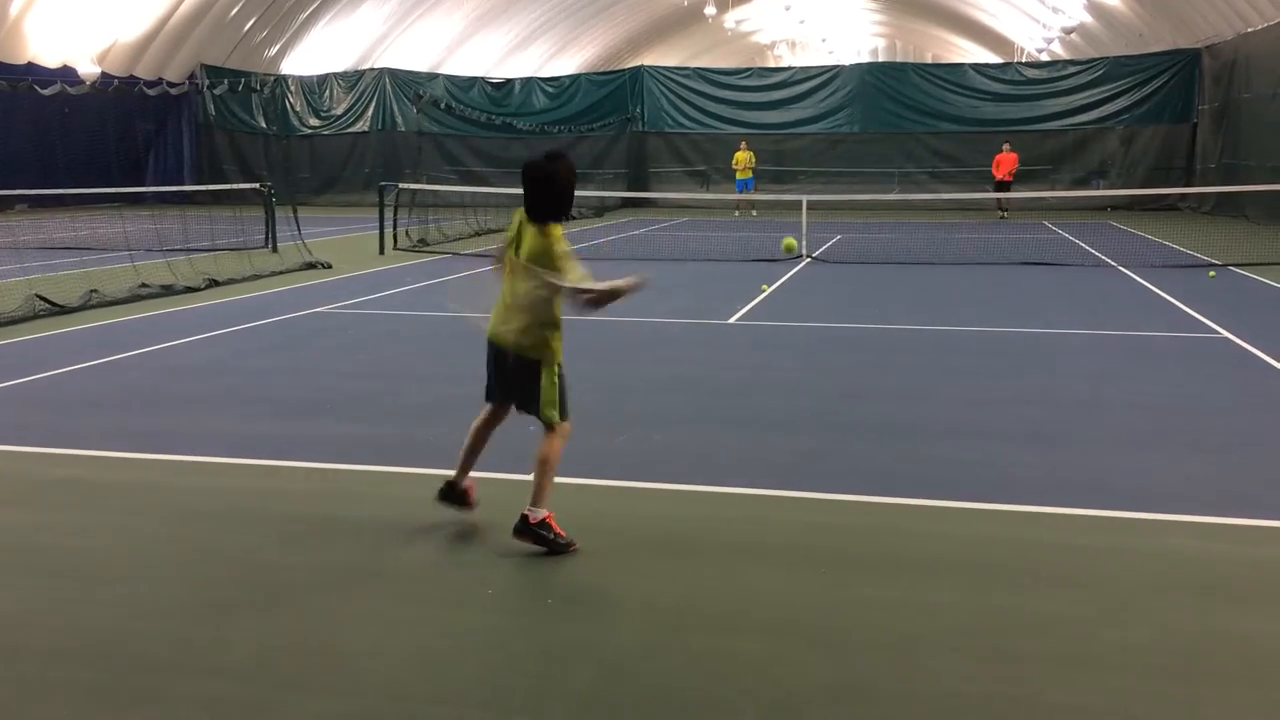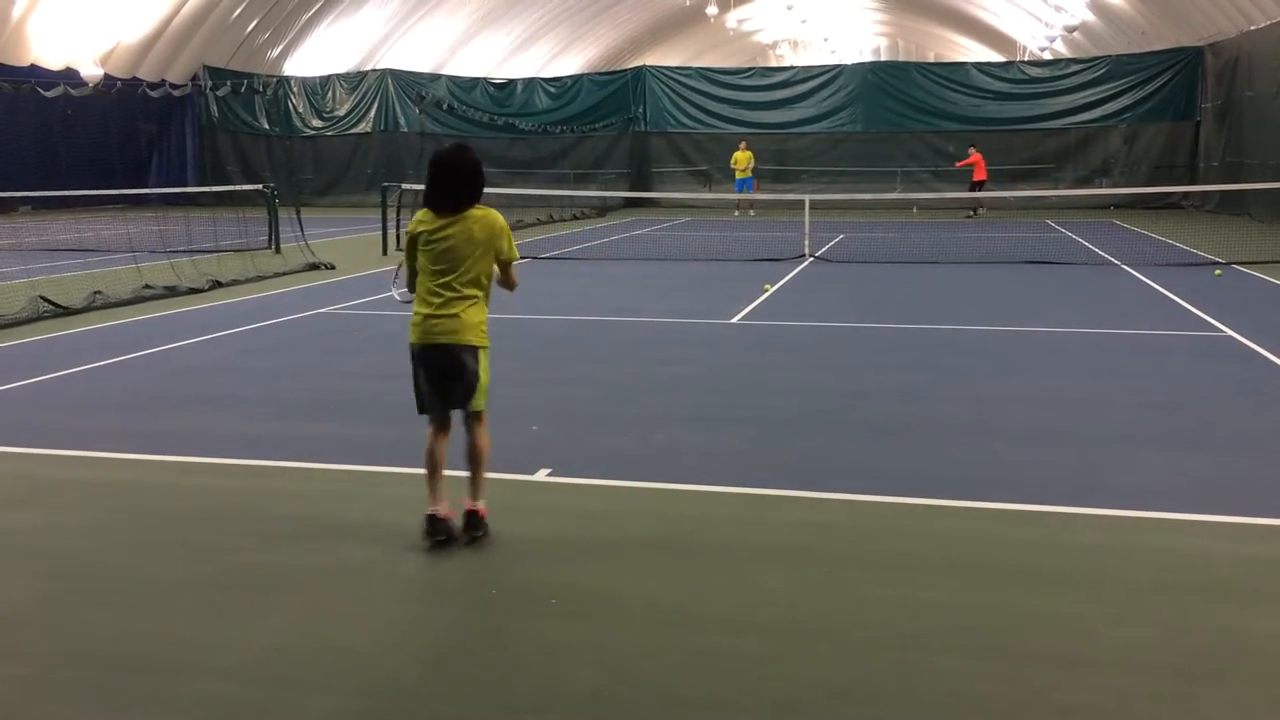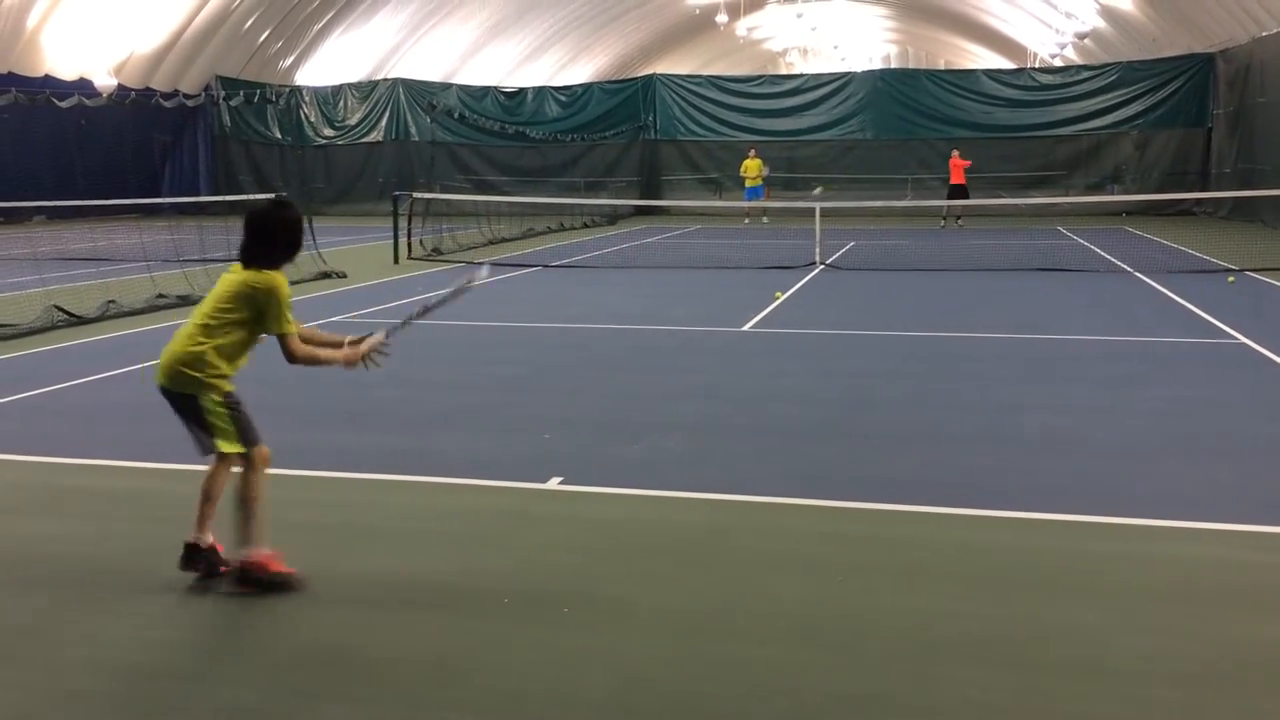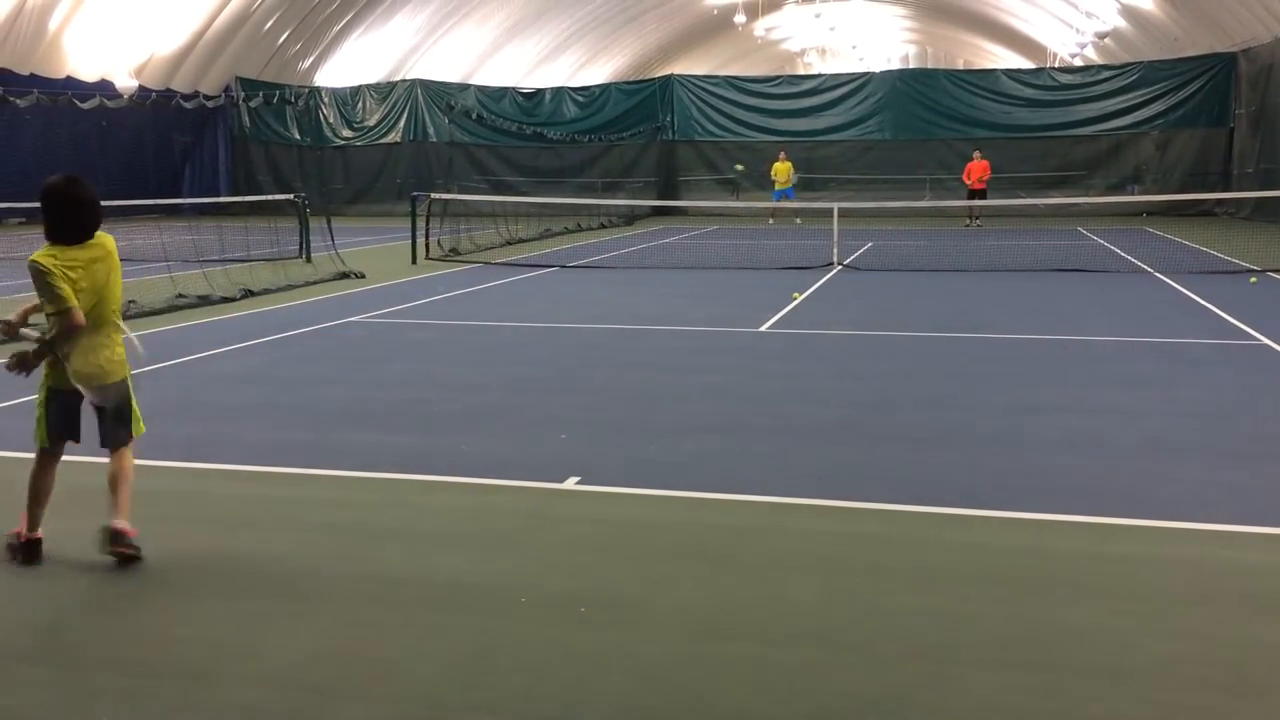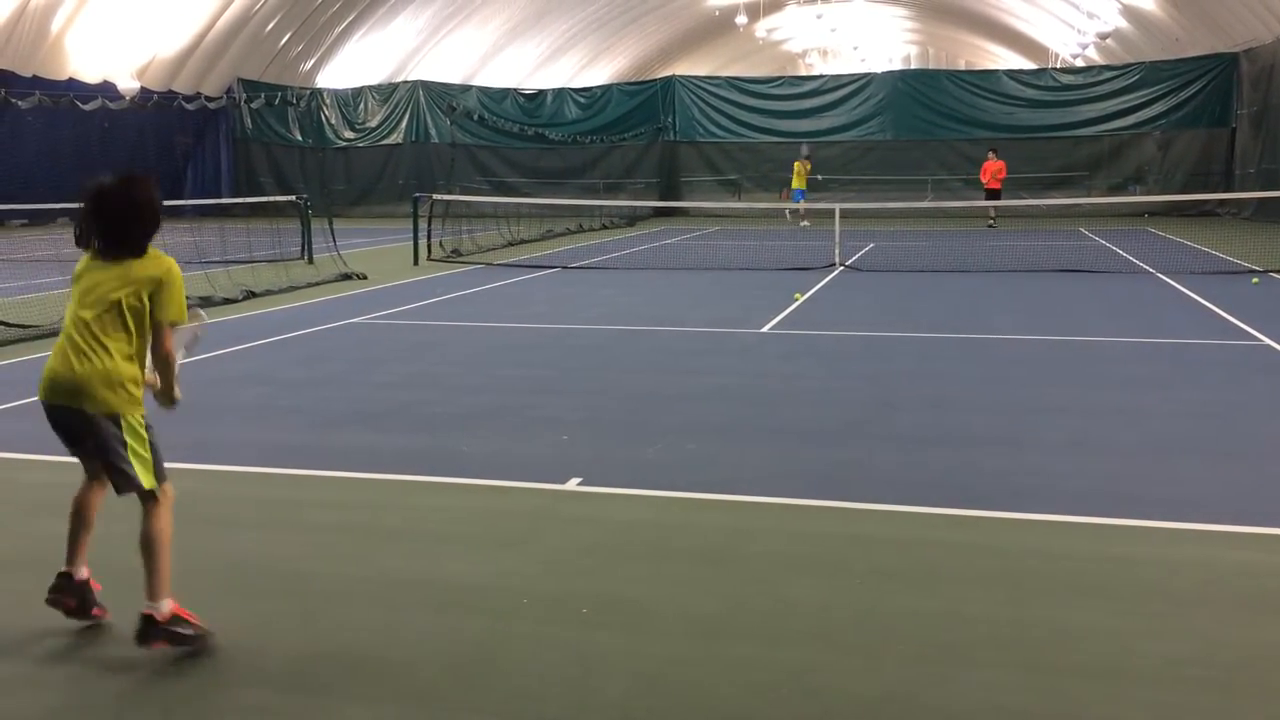
dt=1s
person 1, frame 1
left shoulder: (521, 221)
right shoulder: (550, 242)
left elbow: (503, 262)
right elbow: (579, 294)
right wrist: (602, 294)
left hip: (503, 332)
right hip: (532, 342)
left knee: (495, 409)
right knee: (555, 428)
left ankle: (458, 483)
right ankle: (535, 518)
person 1, frame 2
left shoulder: (420, 224)
right shoulder: (491, 222)
left elbow: (412, 283)
right elbow: (510, 283)
left hip: (425, 335)
right hip: (466, 335)
left knee: (439, 425)
right knee: (475, 420)
left ankle: (436, 513)
right ankle: (475, 509)
person 1, frame 3
left shoulder: (242, 274)
right shoulder: (270, 283)
left elbow: (287, 330)
right elbow: (292, 351)
left wrist: (342, 341)
right wrist: (345, 358)
left hip: (176, 370)
right hip: (198, 374)
left knee: (227, 452)
right knee: (255, 457)
left ankle: (200, 544)
right ankle: (252, 558)
person 1, frame 4
left shoulder: (44, 262)
right shoulder: (107, 246)
left elbow: (74, 321)
left wrist: (35, 356)
left hip: (66, 372)
right hip: (110, 367)
left knee: (48, 453)
right knee: (121, 449)
right ankle: (119, 527)
person 1, frame 5
left shoulder: (86, 265)
right shoulder: (162, 270)
right elbow: (163, 349)
left wrist: (140, 377)
right wrist: (167, 389)
left hip: (58, 387)
right hip: (107, 393)
left knee: (97, 473)
right knee: (157, 496)
left ankle: (73, 577)
right ankle: (159, 612)
